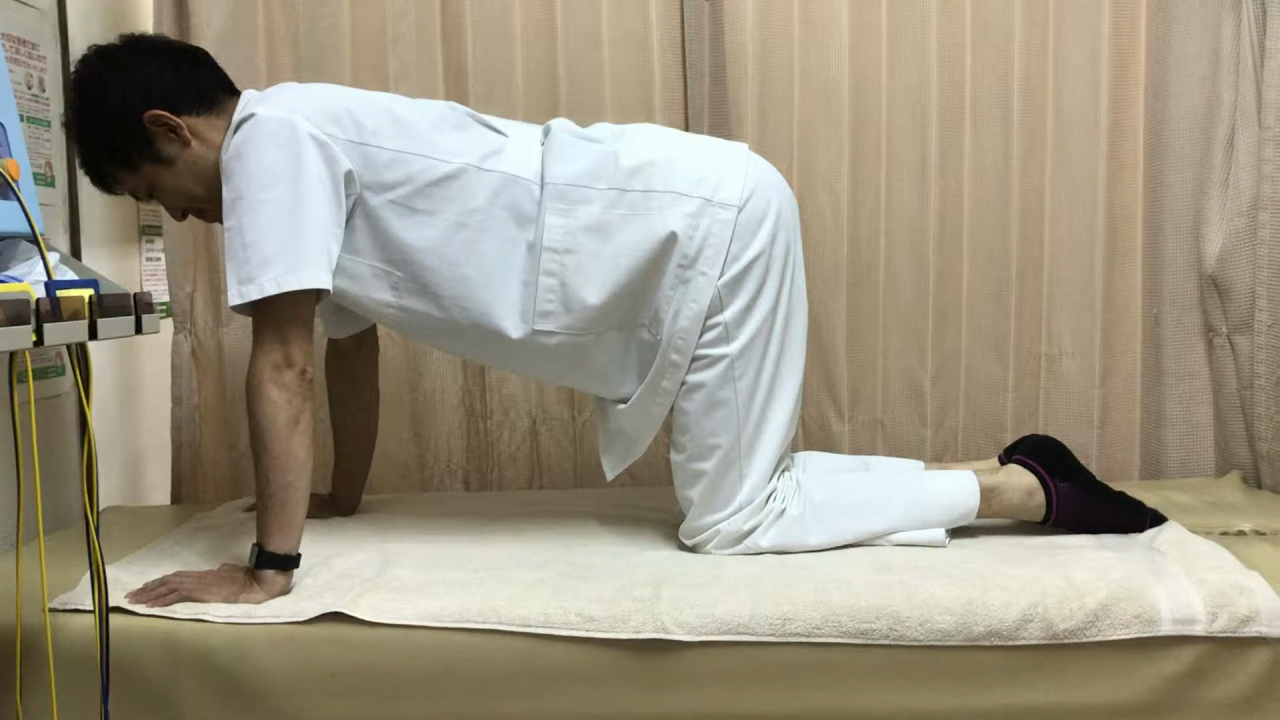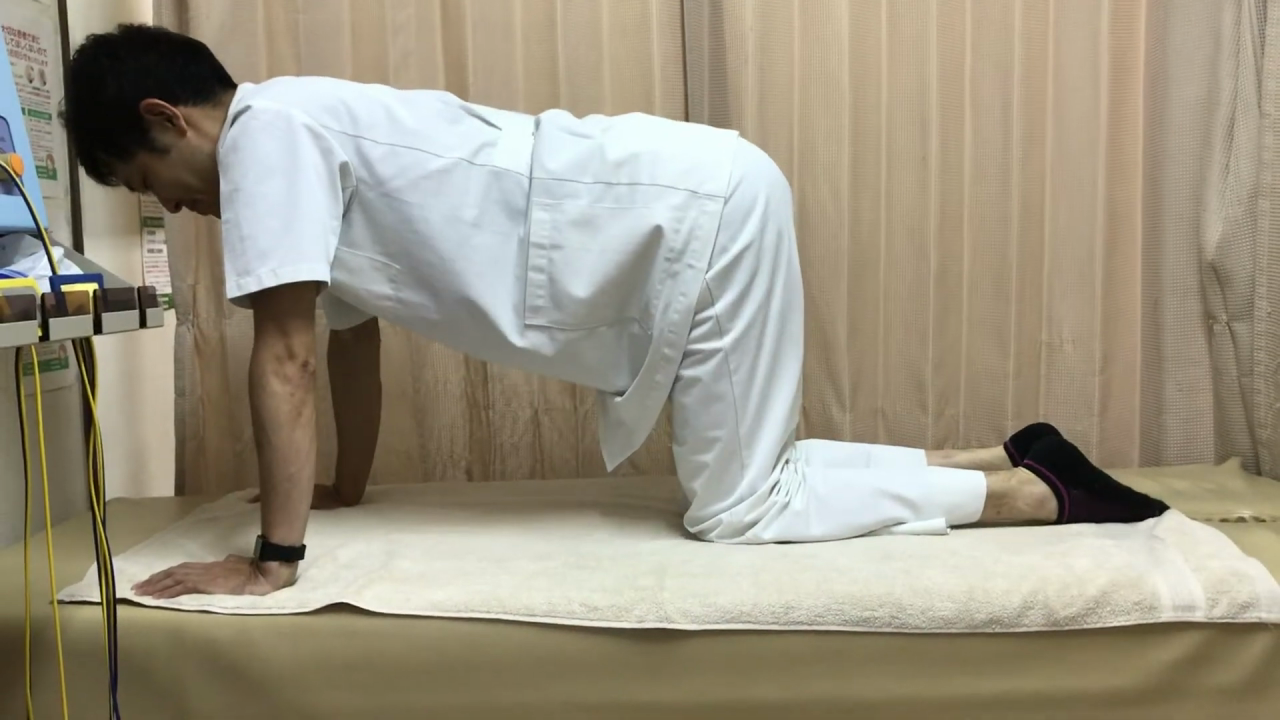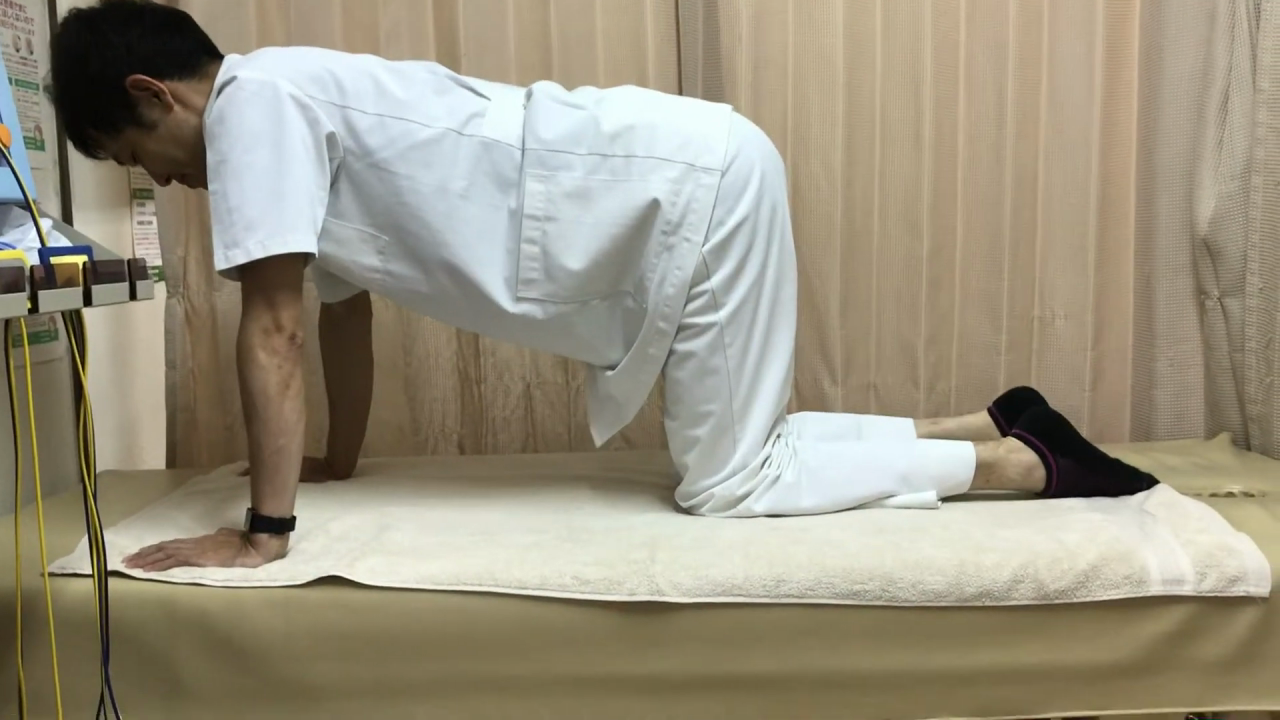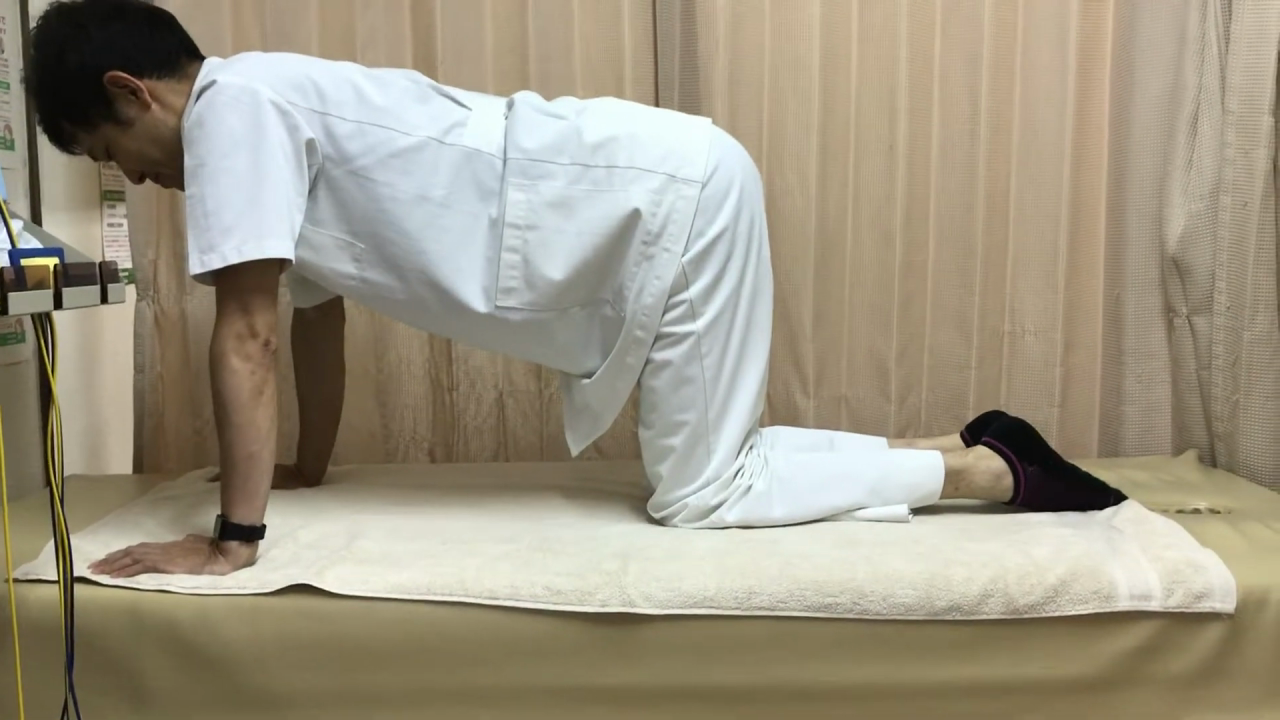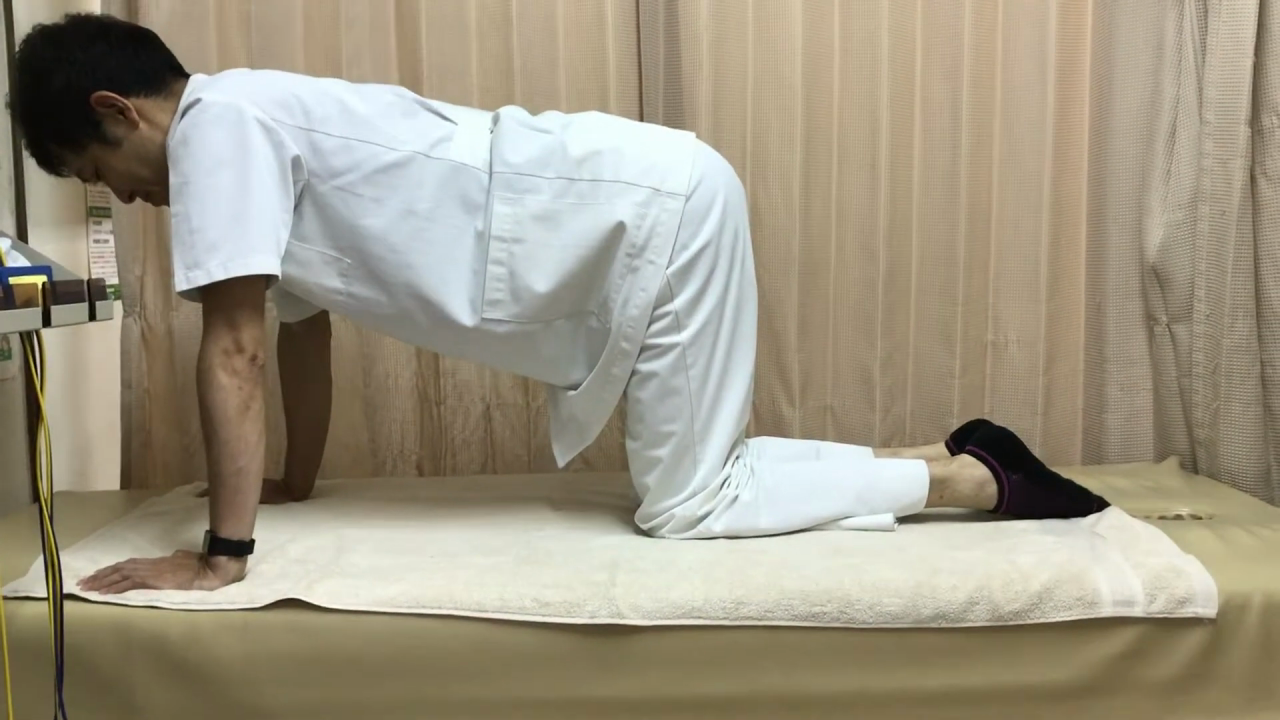
dt=1s
person 1, frame 1
left shoulder: (268, 137)
right shoulder: (315, 147)
left elbow: (282, 367)
right elbow: (349, 341)
left wrist: (270, 561)
right wrist: (343, 495)
left hip: (708, 219)
right hip: (691, 226)
left knee: (729, 521)
right knee: (738, 488)
left ankle: (1025, 489)
right ankle: (1002, 466)
person 1, frame 2
left shoulder: (264, 129)
right shoulder: (315, 139)
left elbow: (283, 359)
right elbow: (352, 332)
left wrist: (274, 555)
right wrist: (346, 485)
left hip: (701, 210)
right hip: (689, 213)
left knee: (737, 511)
right knee: (747, 478)
left ankle: (1036, 492)
right ankle: (1010, 457)
person 1, frame 3
left shoulder: (253, 103)
right shoulder: (306, 112)
left elbow: (270, 332)
right elbow: (343, 305)
left wrist: (264, 527)
right wrist: (339, 458)
left hip: (695, 183)
right hip: (677, 188)
left knee: (728, 484)
right knee: (738, 451)
left ankle: (1021, 460)
right ankle: (988, 425)
person 1, frame 4
left shoulder: (230, 105)
right shoulder: (279, 114)
left elbow: (244, 337)
right elbow: (315, 310)
left wrist: (233, 534)
right wrist: (308, 466)
left hip: (672, 193)
right hip: (649, 205)
left knee: (699, 494)
right knee: (706, 463)
left ankle: (988, 469)
right ankle: (960, 445)
person 1, frame 5
left shoulder: (216, 122)
right shoulder: (264, 132)
left elbow: (232, 353)
right elbow: (302, 325)
left wrist: (223, 550)
right wrist: (297, 481)
left hip: (658, 207)
right hip: (635, 218)
left knee: (687, 505)
right knee: (691, 475)
left ankle: (973, 477)
right ankle: (948, 454)
